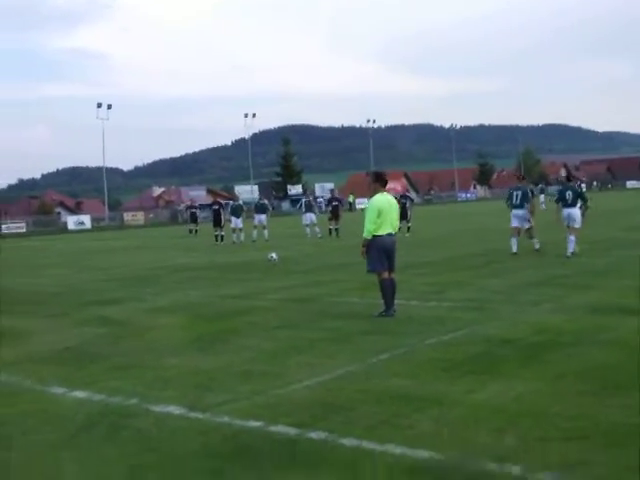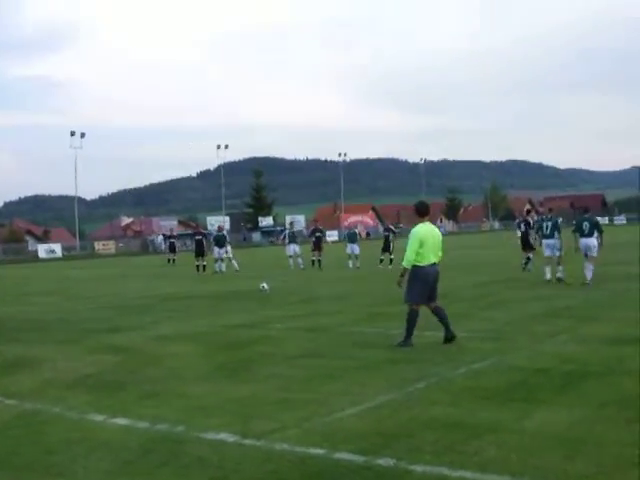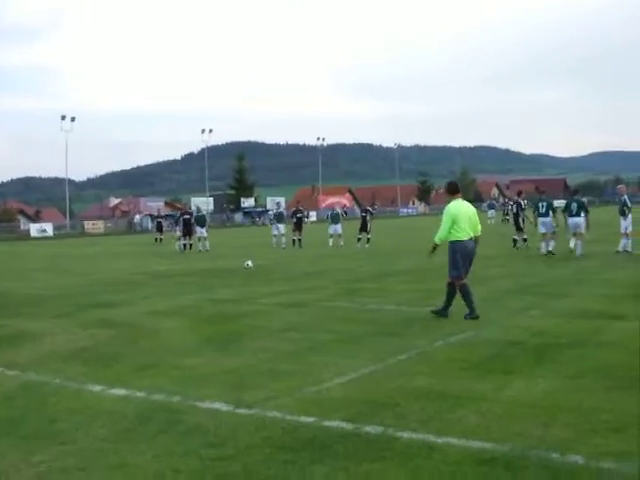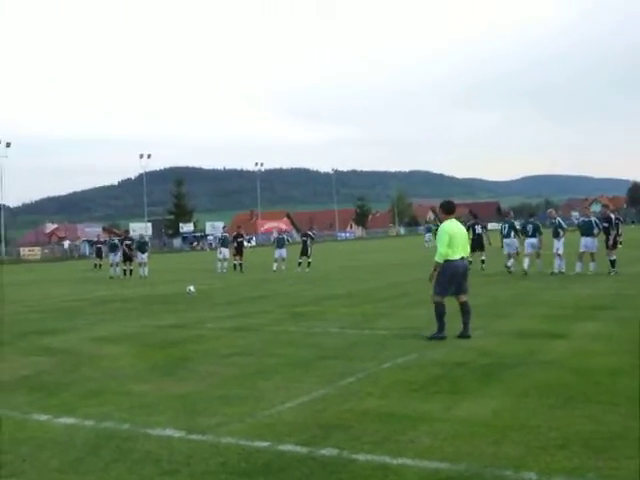
dt=1s
person 1, frame 1
left shoulder: (374, 201)
right shoulder: (392, 200)
left elbow: (370, 226)
right elbow: (396, 223)
left wrist: (364, 245)
left hip: (377, 239)
right hip: (390, 238)
left knee: (382, 274)
right knee: (390, 273)
left ankle: (388, 309)
right ankle: (391, 306)
person 1, frame 2
left shoulder: (416, 231)
right shoulder: (436, 231)
left elbow: (410, 257)
left wrist: (402, 275)
left hip: (420, 270)
right hip: (433, 269)
left knee: (414, 305)
right knee: (432, 303)
left ankle: (408, 339)
right ankle: (450, 332)
person 1, frame 3
left shoulder: (450, 208)
right shoulder: (470, 207)
left elbow: (442, 233)
right elbow: (477, 230)
left wrist: (433, 249)
right wrist: (474, 246)
left hip: (458, 245)
right hip: (470, 244)
left knee: (459, 279)
right knee: (453, 278)
left ankle: (472, 311)
right ankle: (445, 308)
person 1, frame 4
left shoulder: (444, 227)
right shoulder: (461, 227)
left elbow: (441, 252)
right elbow: (467, 250)
left wrist: (434, 270)
left hip: (449, 265)
right hip: (462, 264)
left knee: (437, 297)
right knee: (462, 297)
left ankle: (441, 331)
right ankle: (466, 330)
